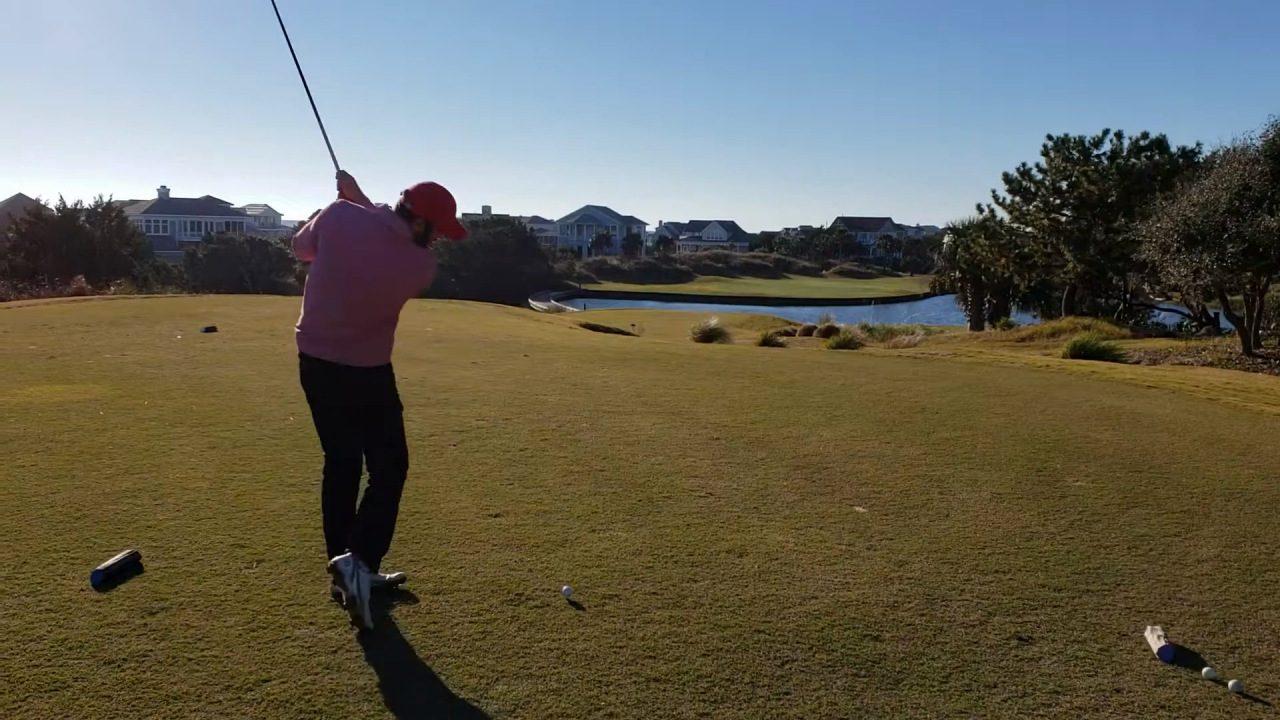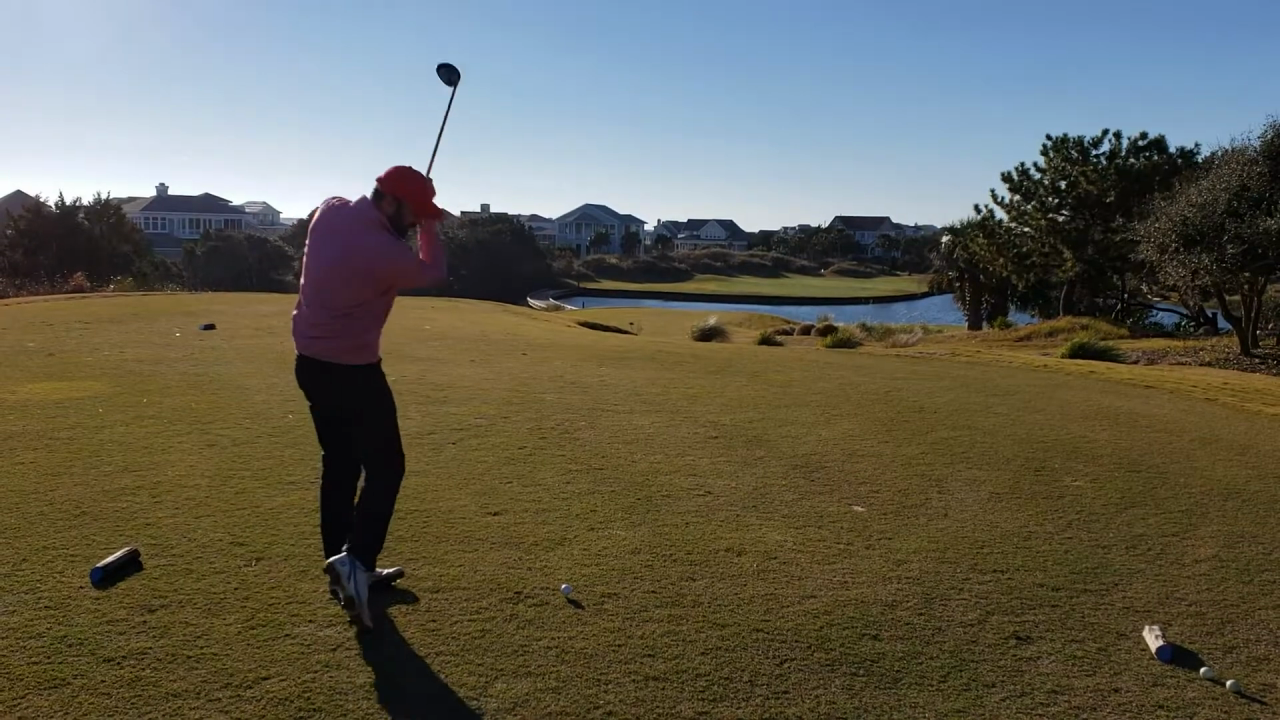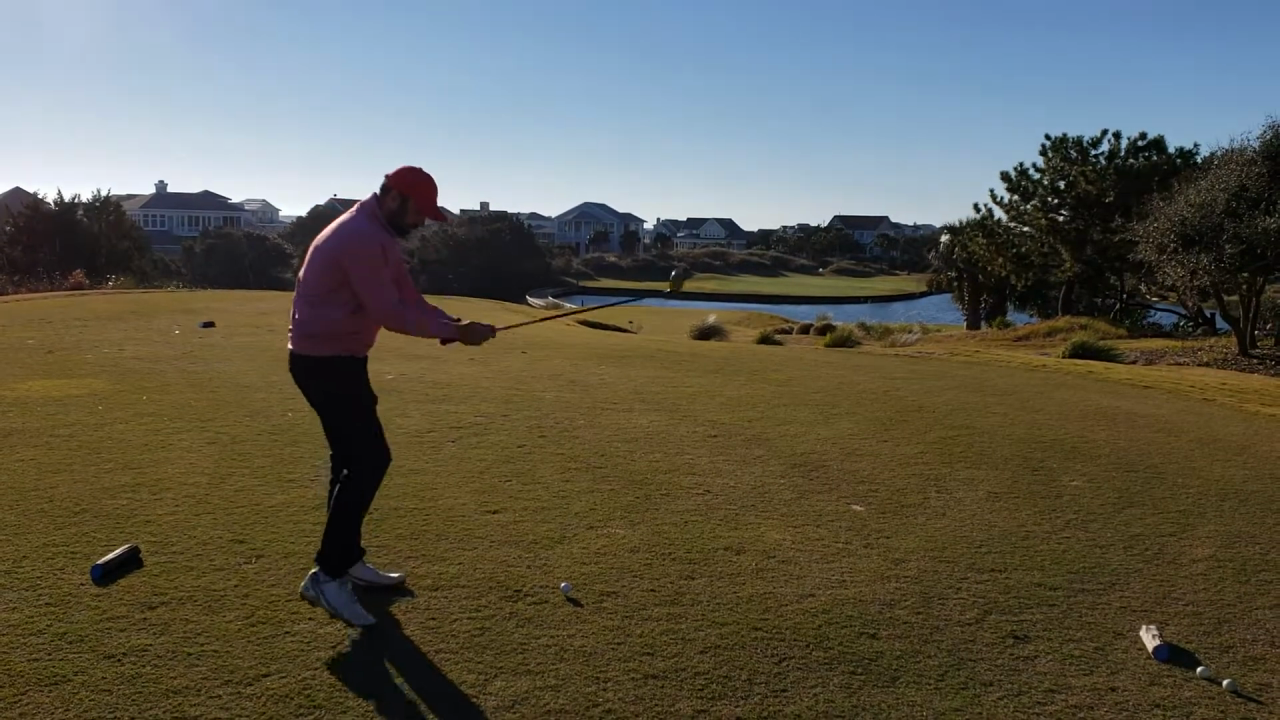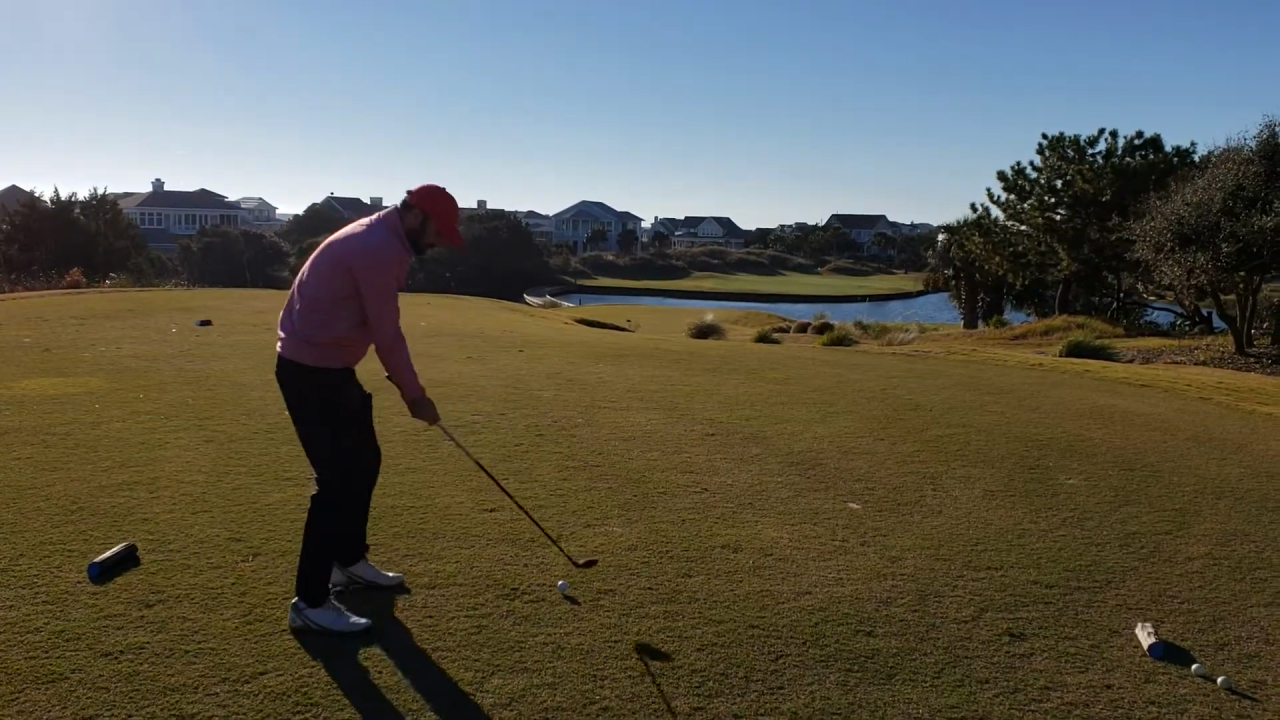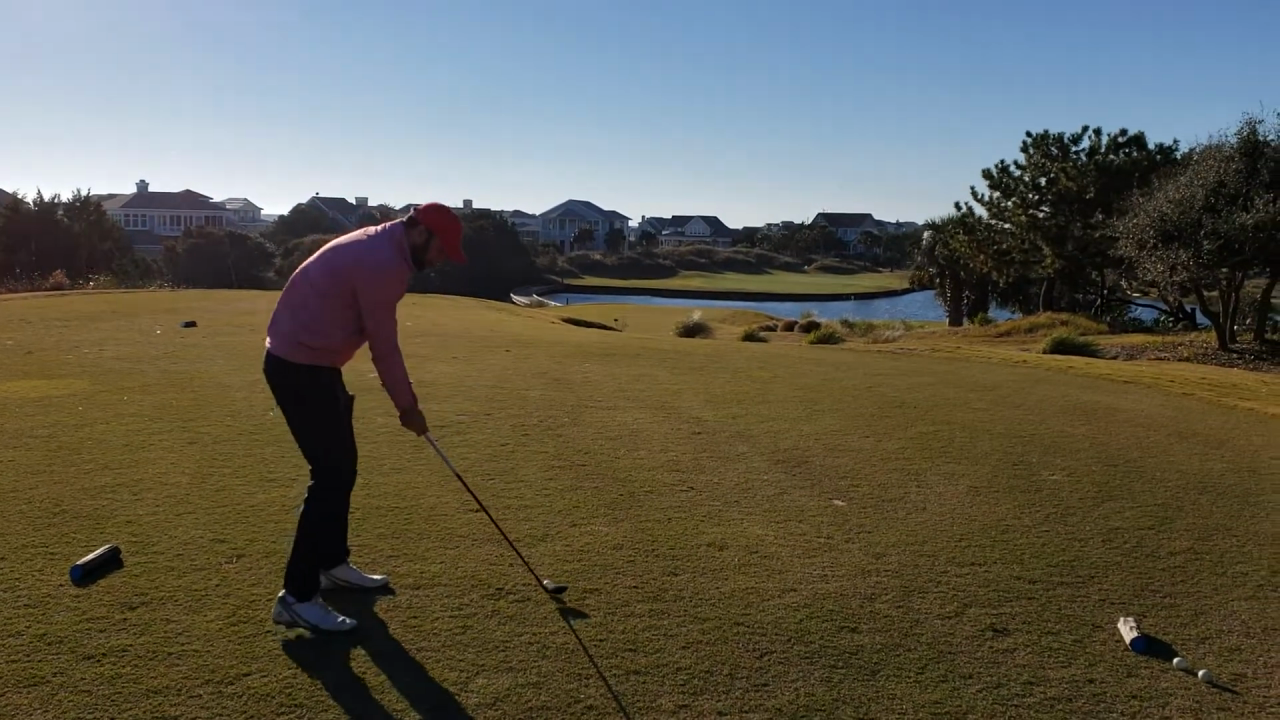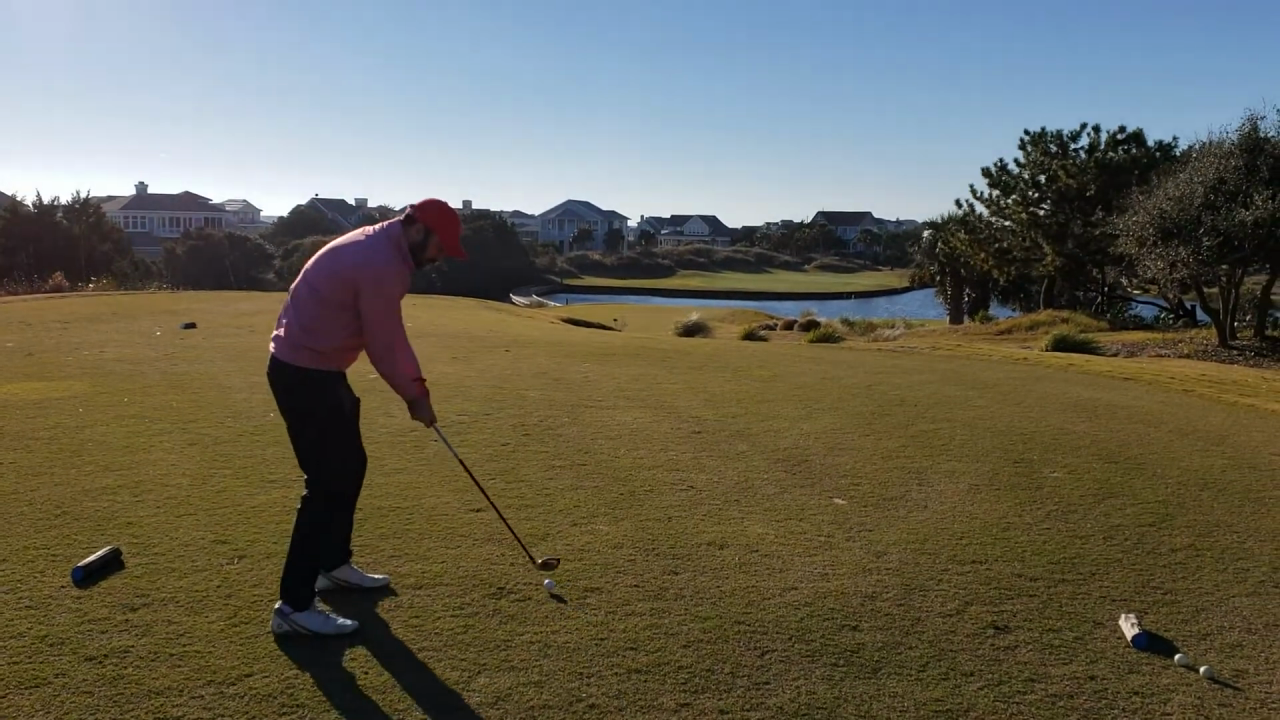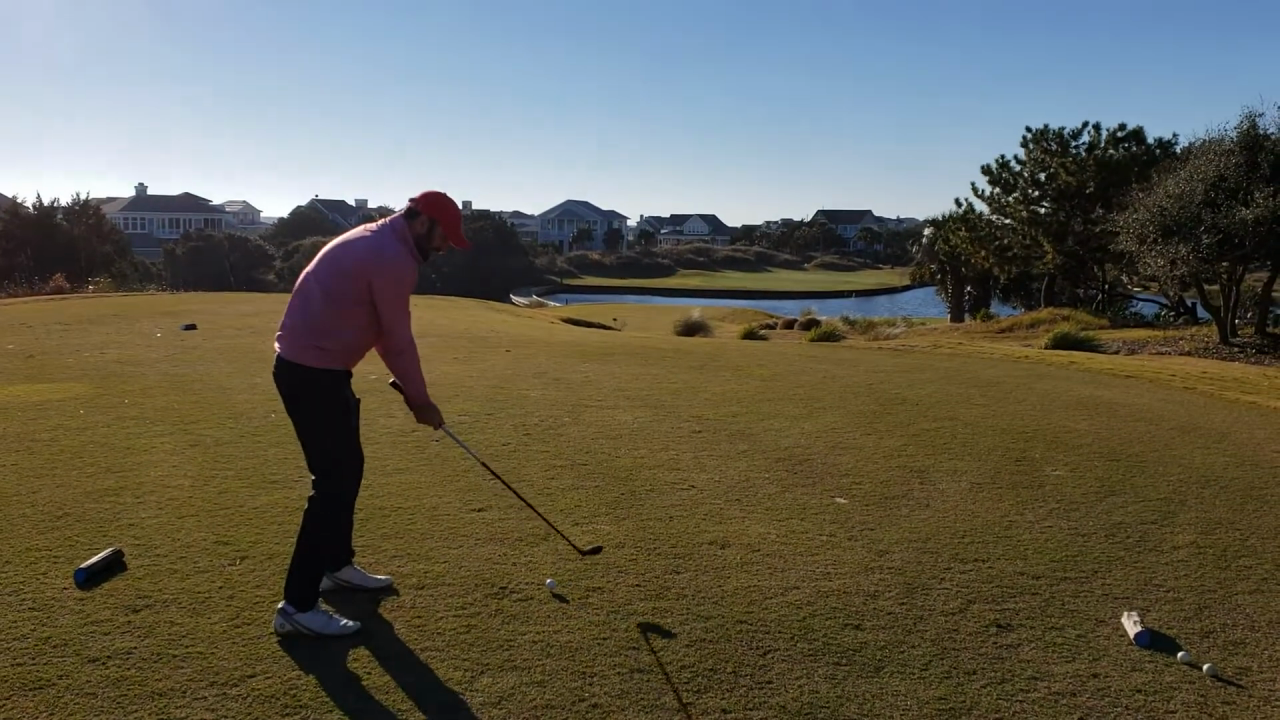
dt=0.5s
person 1, frame 1
left shoulder: (336, 221)
right shoulder: (421, 263)
left elbow: (301, 247)
right wrist: (359, 200)
left hip: (315, 365)
right hip: (367, 376)
left knee: (340, 466)
right knee: (388, 471)
left ankle: (346, 565)
right ankle: (359, 560)
person 1, frame 2
left shoulder: (329, 213)
right shoulder: (390, 255)
right elbow: (434, 271)
left wrist: (400, 187)
right wrist: (428, 226)
left hip: (311, 361)
right hip: (354, 371)
left knee: (339, 464)
right knee: (385, 467)
left ankle: (344, 564)
right ankle: (355, 559)
person 1, frame 3
left shoulder: (377, 235)
right shoulder: (359, 238)
left elbow: (407, 298)
right elbow: (390, 314)
left wrist: (456, 325)
right wrist: (452, 331)
left hip: (337, 359)
right hip: (324, 363)
left knee: (356, 461)
right knee: (367, 461)
left ankle: (346, 562)
right ankle: (326, 577)
person 1, frame 4
left shoulder: (379, 240)
right shoulder: (379, 250)
left elbow: (383, 330)
right elbow: (386, 336)
left wrist: (409, 388)
right wrist: (414, 394)
left hip: (328, 365)
right hip: (312, 370)
left knee: (363, 461)
right knee: (338, 480)
left ankle: (349, 560)
right ankle: (309, 602)
person 1, frame 5
left shoulder: (379, 248)
right shoulder: (381, 264)
left elbow: (381, 341)
right elbow: (383, 346)
left wrist: (404, 396)
right wrist: (407, 405)
left hip: (309, 362)
right hip: (299, 366)
left knee: (341, 465)
right knee: (332, 472)
left ankle: (331, 563)
right ankle: (297, 595)
person 1, frame 6
left shoulder: (379, 250)
right shoulder: (381, 264)
left elbow: (392, 332)
right elbow: (381, 348)
left wrist: (418, 384)
right wrist: (414, 398)
left hip: (315, 368)
right hip: (303, 373)
left knee: (349, 466)
right knee: (329, 481)
left ankle: (333, 564)
right ankle: (293, 605)
person 1, frame 7
left shoulder: (376, 242)
right shoulder: (393, 259)
left elbow: (385, 333)
right elbow: (399, 341)
left wrist: (410, 389)
right wrist: (421, 400)
left hip: (309, 365)
right hip: (312, 373)
left knee: (345, 470)
right knee: (335, 482)
left ankle: (335, 565)
right ankle: (297, 605)
